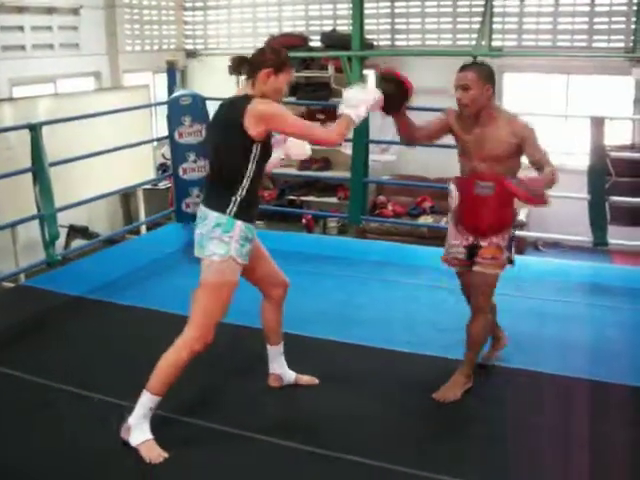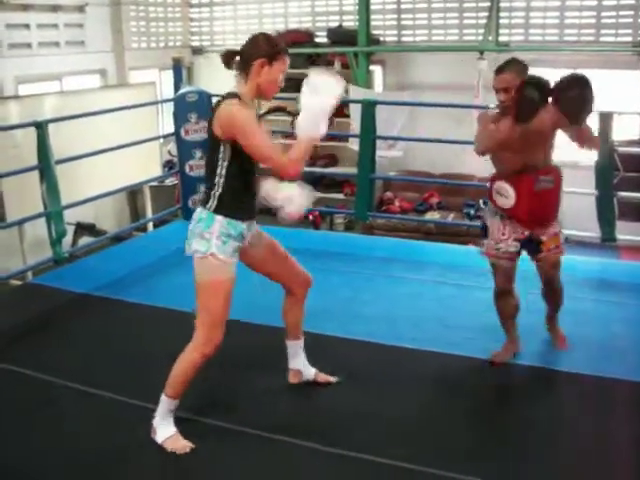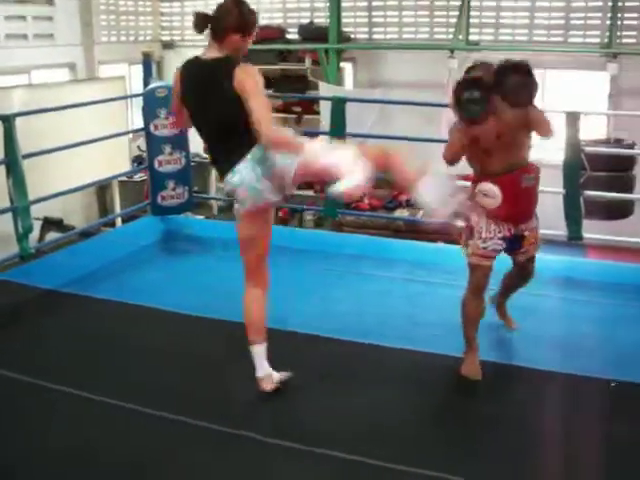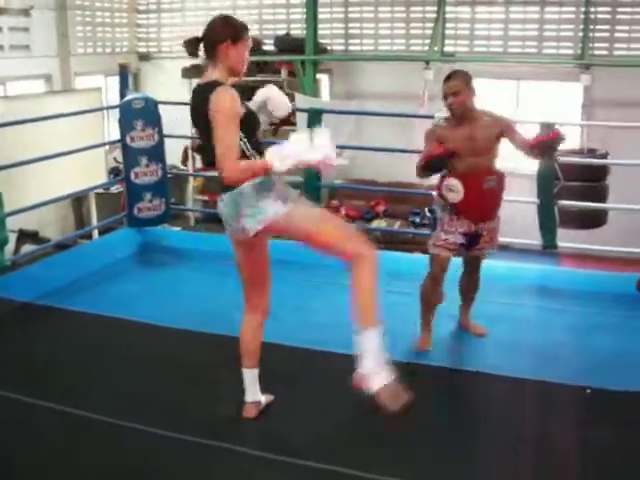
dt=0.4s
person 1, frame 1
left shoulder: (230, 107)
right shoulder: (261, 110)
right elbow: (327, 136)
left wrist: (269, 152)
right wrist: (357, 108)
left hip: (228, 222)
right hip: (226, 229)
left knee: (276, 287)
right knee: (197, 336)
left ankle: (278, 372)
right ankle: (137, 423)
person 1, frame 2
left shoulder: (240, 108)
right shoulder: (236, 111)
right elbow: (286, 166)
right wrist: (312, 123)
left hip: (240, 225)
right hip: (217, 229)
left knee: (300, 282)
right knee: (207, 341)
left ankle: (299, 368)
right ankle: (163, 422)
person 1, frame 3
left shoulder: (183, 73)
right shoulder: (243, 73)
left elbow: (179, 121)
right elbow: (268, 130)
right wrist: (326, 156)
left hip: (243, 182)
right hip: (270, 160)
left knee: (256, 279)
right knee: (381, 155)
left ankle: (264, 371)
right ankle: (429, 191)
person 1, frame 4
left shoulder: (201, 92)
right shoulder: (224, 96)
right elbow: (231, 171)
left wrist: (259, 119)
left hip: (234, 208)
right hip: (263, 199)
left knee: (255, 305)
right knee: (362, 254)
left ankle: (251, 398)
right ankle: (372, 365)
person 2, frame 1
left shoulder: (517, 129)
right shoulder: (454, 120)
left elbow: (547, 169)
right elbow: (412, 138)
left wrist: (535, 185)
right wrist: (397, 110)
left hip: (495, 224)
right hip: (461, 219)
left knee: (479, 300)
right knee: (472, 292)
left ankle: (463, 374)
right ankle: (496, 335)
person 2, frame 2
left shoulder: (551, 112)
right shoulder: (489, 119)
left elbow: (590, 144)
right elbow: (482, 147)
left wrist: (577, 118)
right wrist: (516, 116)
left hip: (543, 211)
right hip: (504, 212)
left knee: (551, 279)
right knee: (503, 285)
left ankle: (552, 324)
right ankle: (511, 338)
person 2, frame 3
left shoulder: (521, 113)
right shoulder: (466, 123)
left elbow: (546, 130)
right elbow: (450, 157)
left wrist: (526, 102)
right wrist: (467, 122)
left hip: (522, 207)
right hip: (487, 211)
left knee: (525, 270)
right knee: (477, 283)
left ankle: (500, 301)
right ankle: (471, 352)
person 2, frame 4
left shoulder: (496, 123)
right shoulder: (438, 131)
left elbow: (530, 149)
right elbow: (423, 170)
left wrist: (543, 147)
right wrist: (427, 163)
left hip: (485, 208)
right hip: (453, 208)
left knee: (473, 266)
right knee: (437, 271)
left ankle: (464, 316)
right ankle: (426, 328)
